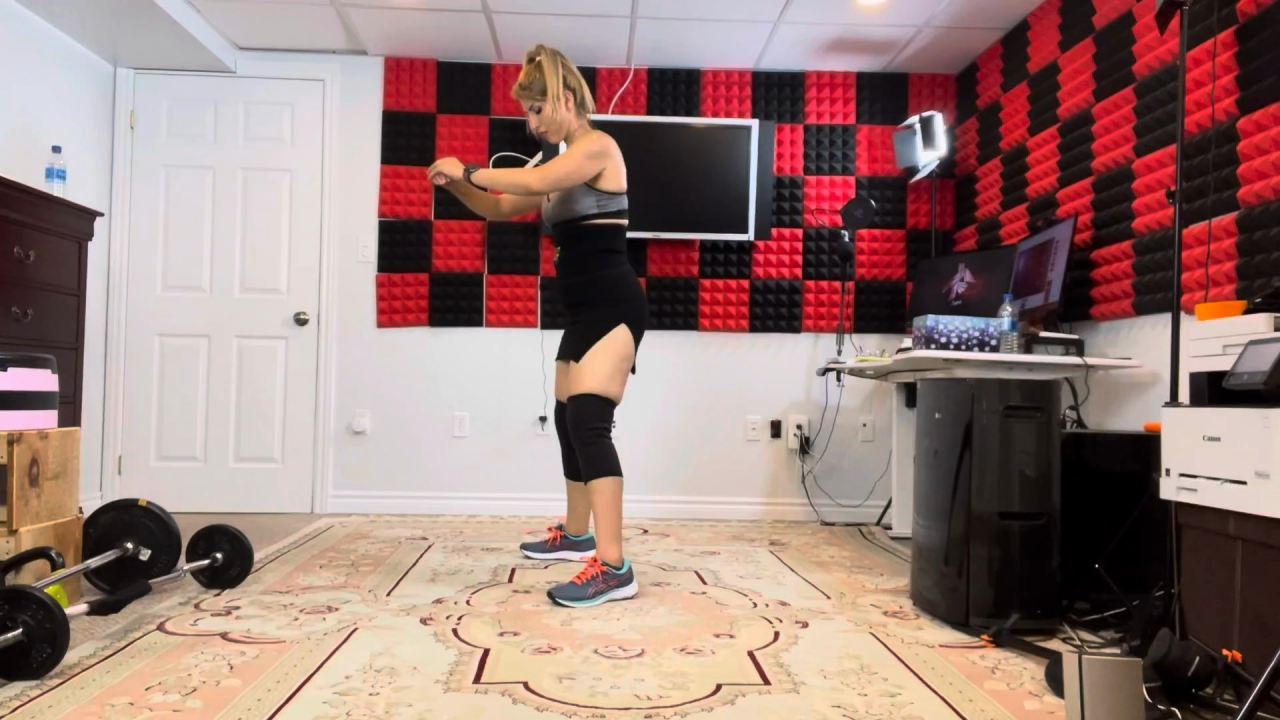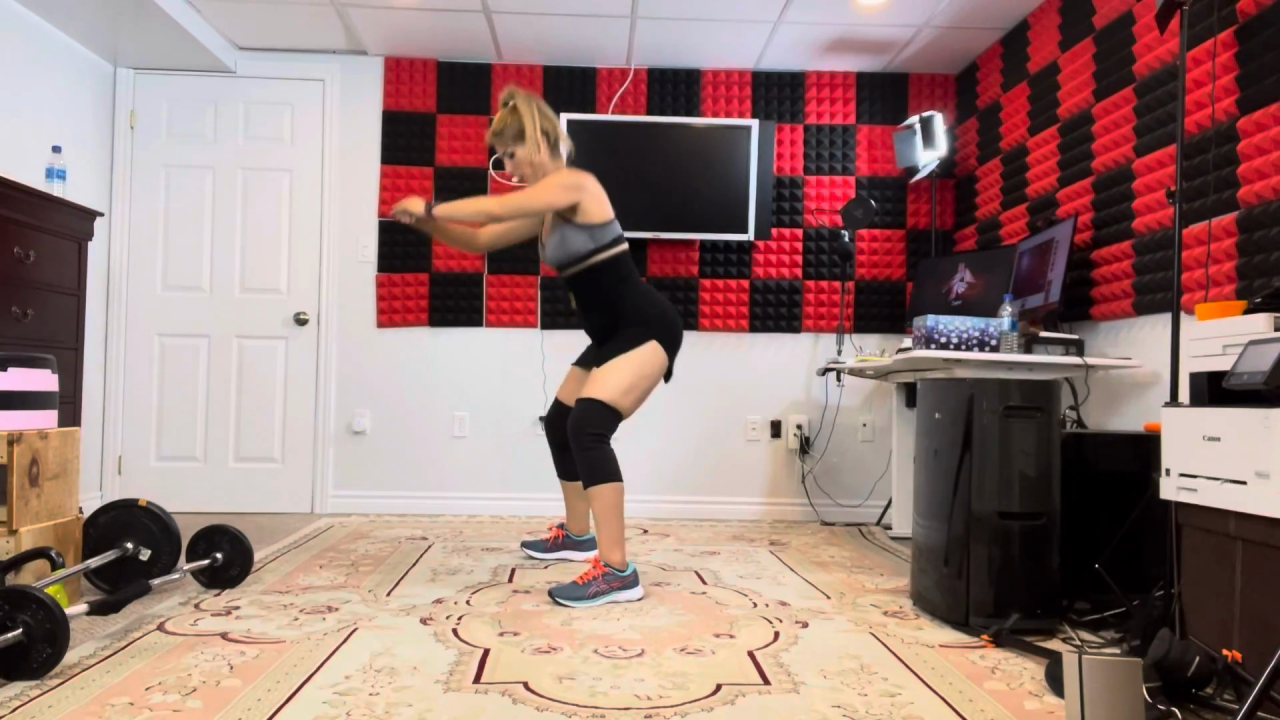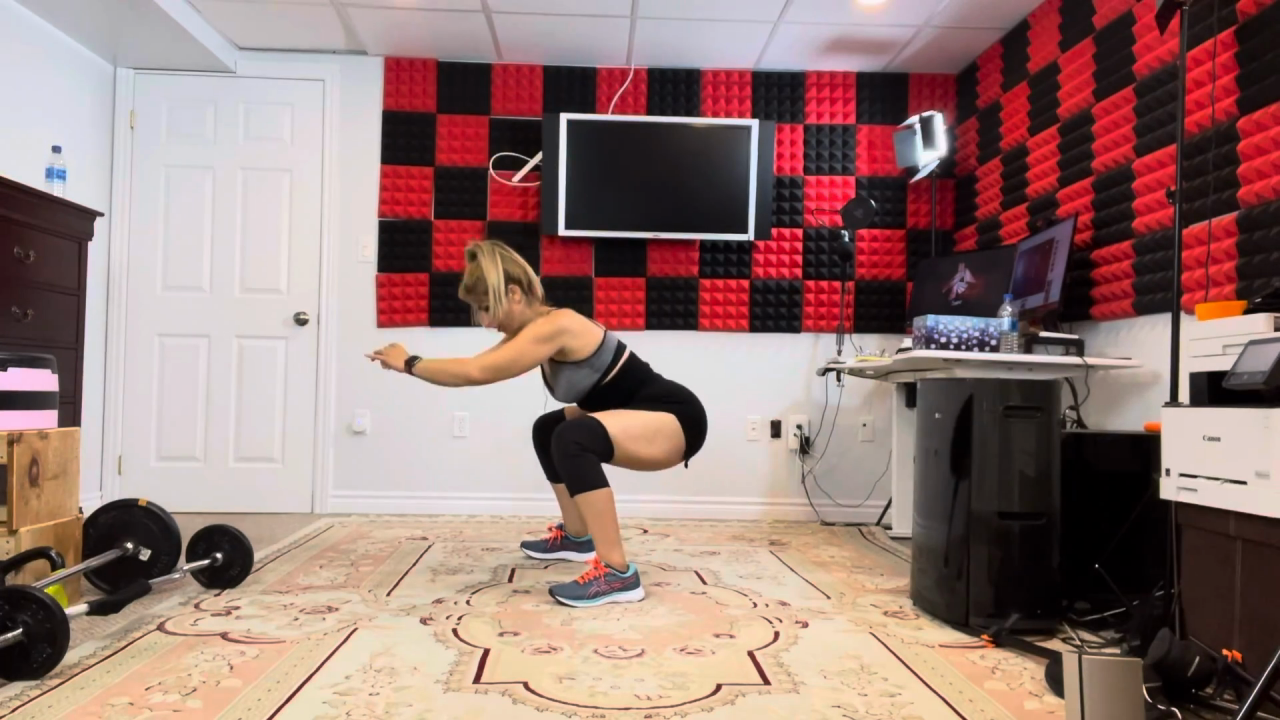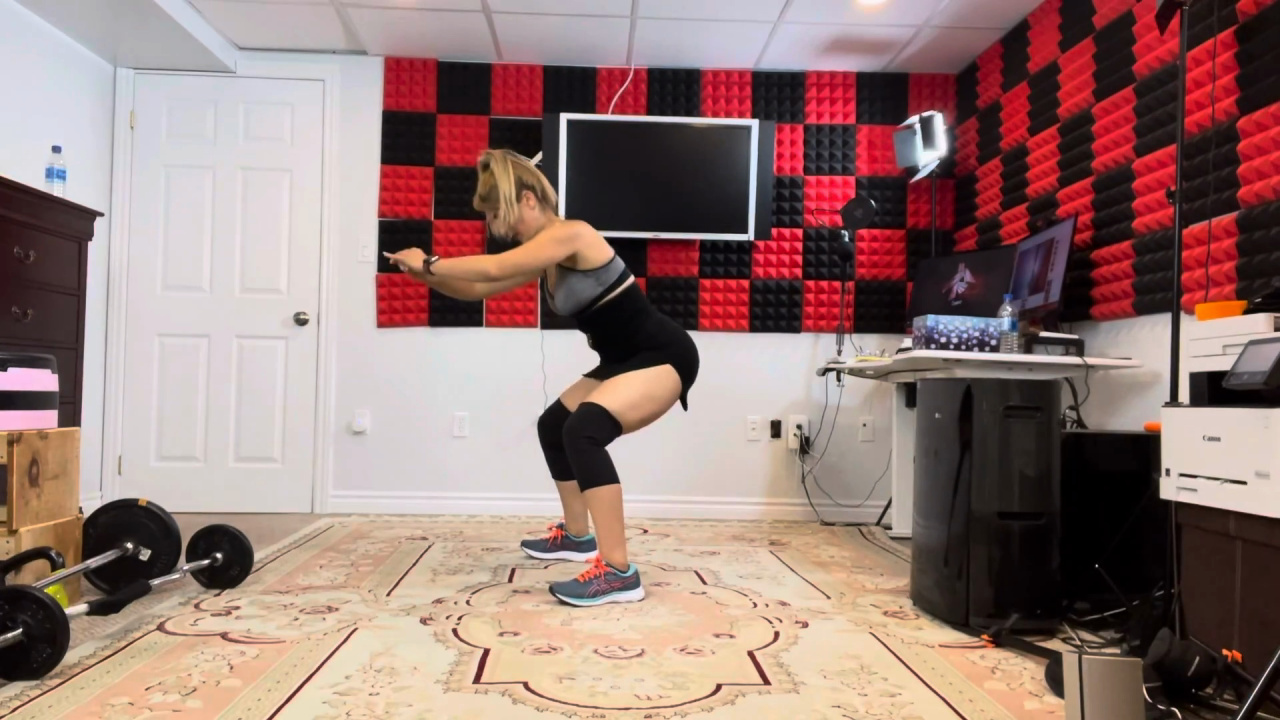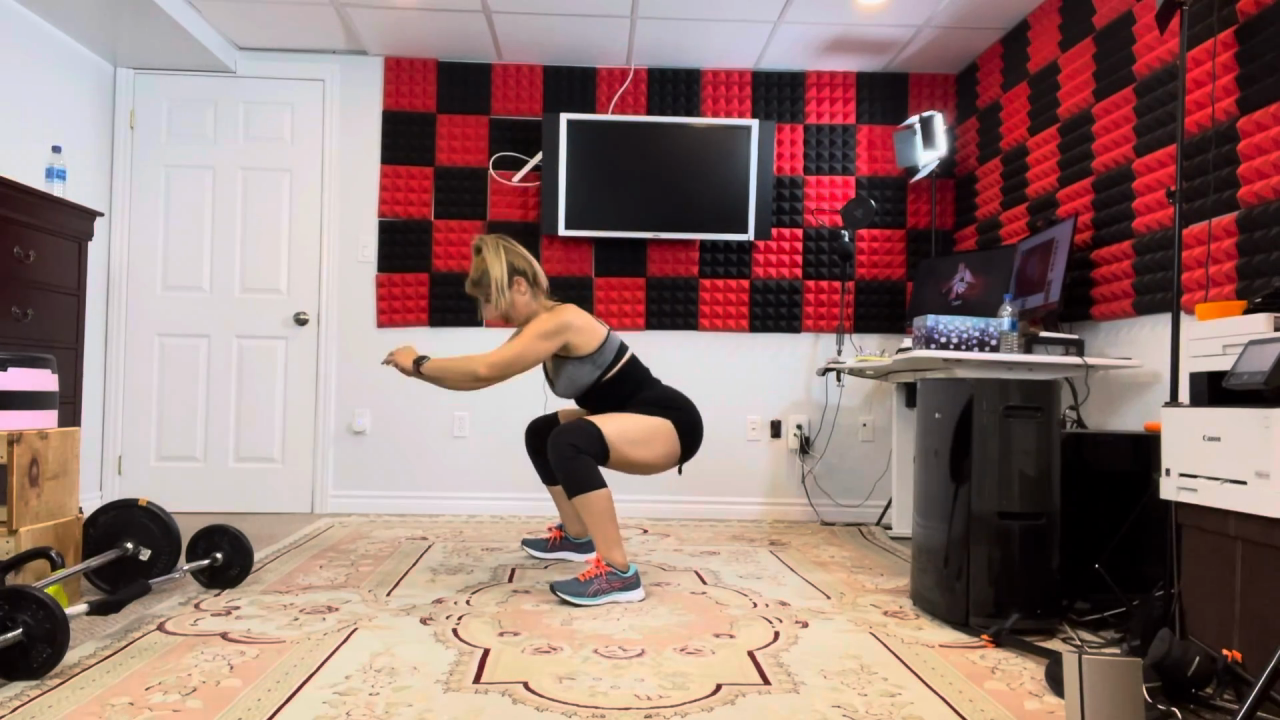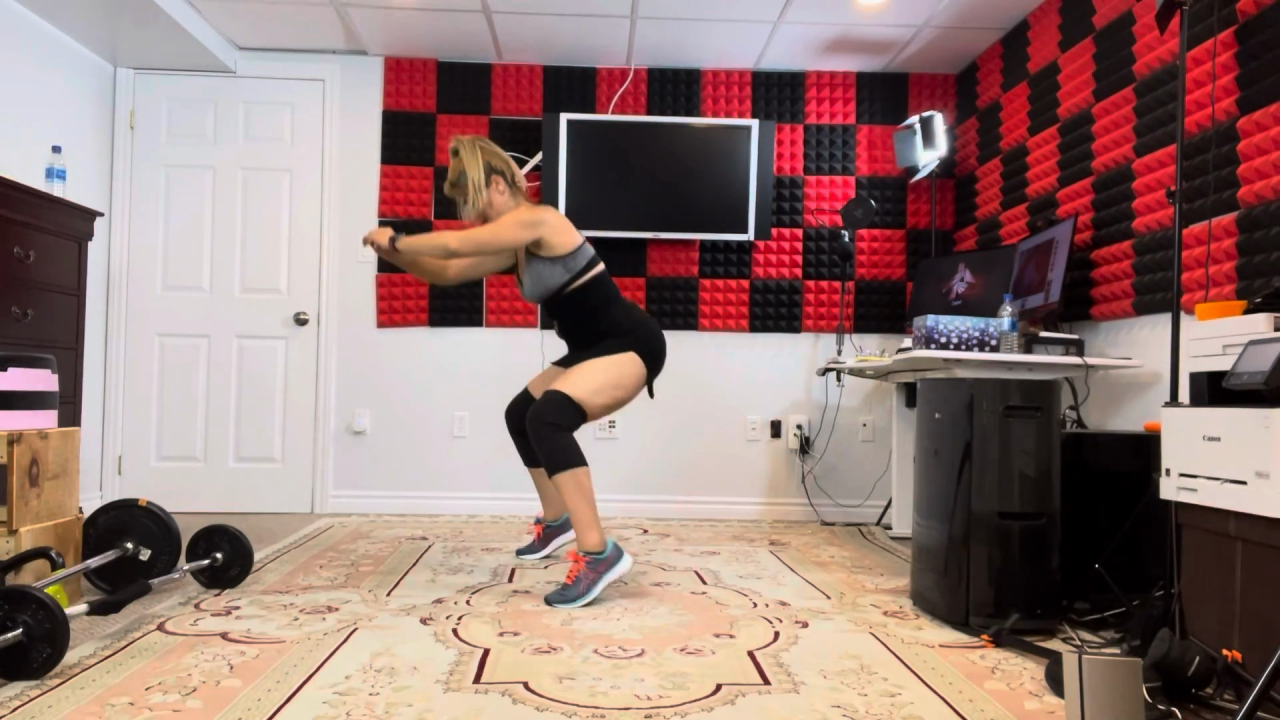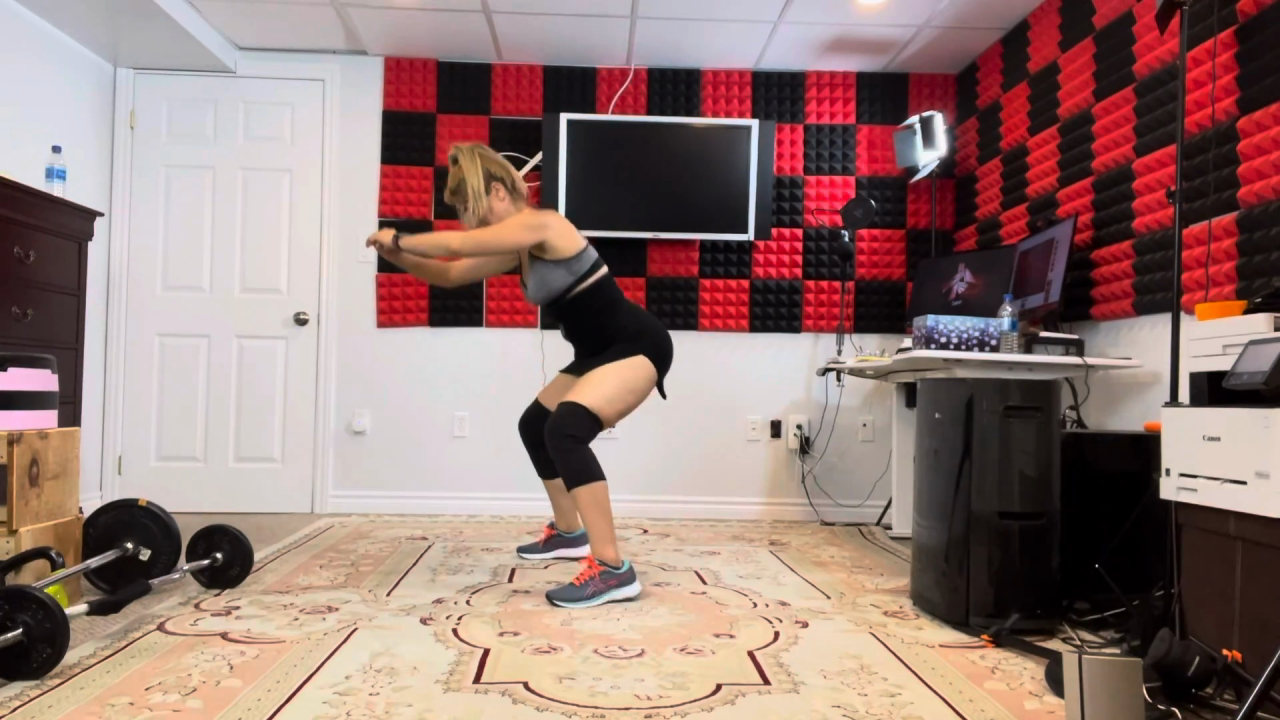
dt=0.5s
person 1, frame 1
left shoulder: (597, 146)
right shoulder: (564, 166)
left elbow: (532, 182)
right elbow: (502, 207)
left wrist: (468, 170)
right wrist: (457, 182)
left hip: (612, 307)
right hip: (586, 311)
left knee: (588, 423)
right knee: (569, 422)
left ankle: (613, 567)
right ankle: (576, 534)
person 1, frame 2
left shoulder: (573, 184)
right shoulder: (544, 211)
left elbow: (493, 209)
right elbow: (480, 237)
left wrist: (428, 210)
right wrist: (430, 220)
left hip: (648, 330)
right hip: (616, 335)
left knee: (588, 424)
right knee: (560, 421)
left ankle: (617, 571)
right ankle: (577, 535)
person 1, frame 3
left shoulder: (556, 326)
right shoulder: (535, 331)
left elbow: (477, 373)
right elbow: (479, 368)
left wrist: (410, 363)
right wrist: (413, 364)
left hip: (675, 417)
right hip: (641, 412)
left knee: (572, 439)
right knee: (547, 432)
left ankle: (617, 572)
right ankle: (577, 535)
person 1, frame 4
left shoulder: (571, 234)
right shoulder: (547, 254)
left elbow: (493, 269)
right elbow: (479, 289)
left wrist: (428, 263)
right wrist: (425, 273)
left hip: (665, 355)
right hip: (628, 360)
left knee: (584, 430)
right knee: (554, 425)
left ankle: (618, 571)
right ankle: (576, 535)
person 1, frame 5
left shoulder: (561, 321)
right shoulder: (539, 329)
left elbow: (484, 370)
right elbow: (480, 378)
left wrist: (419, 362)
right wrist: (420, 366)
left hip: (671, 422)
right hip: (638, 417)
left knee: (568, 442)
right knee: (540, 435)
left ankle: (618, 573)
right ankle: (577, 537)
person 1, frame 6
left shoulder: (539, 219)
right shoulder: (518, 241)
left elbow: (457, 245)
right elbow: (450, 271)
left wrist: (395, 240)
right wrist: (394, 251)
left hip: (630, 342)
right hip: (596, 345)
left knee: (547, 418)
right knee: (521, 414)
left ankle: (599, 551)
right ankle: (554, 522)
person 1, frame 7
left shoulder: (541, 223)
right shoulder: (520, 245)
left elbow: (457, 243)
right elbow: (450, 273)
left wrist: (398, 238)
right wrist: (397, 253)
left hip: (637, 344)
right hip: (601, 349)
left knee: (566, 429)
right knee: (535, 423)
left ankle: (612, 567)
right ankle: (568, 531)
